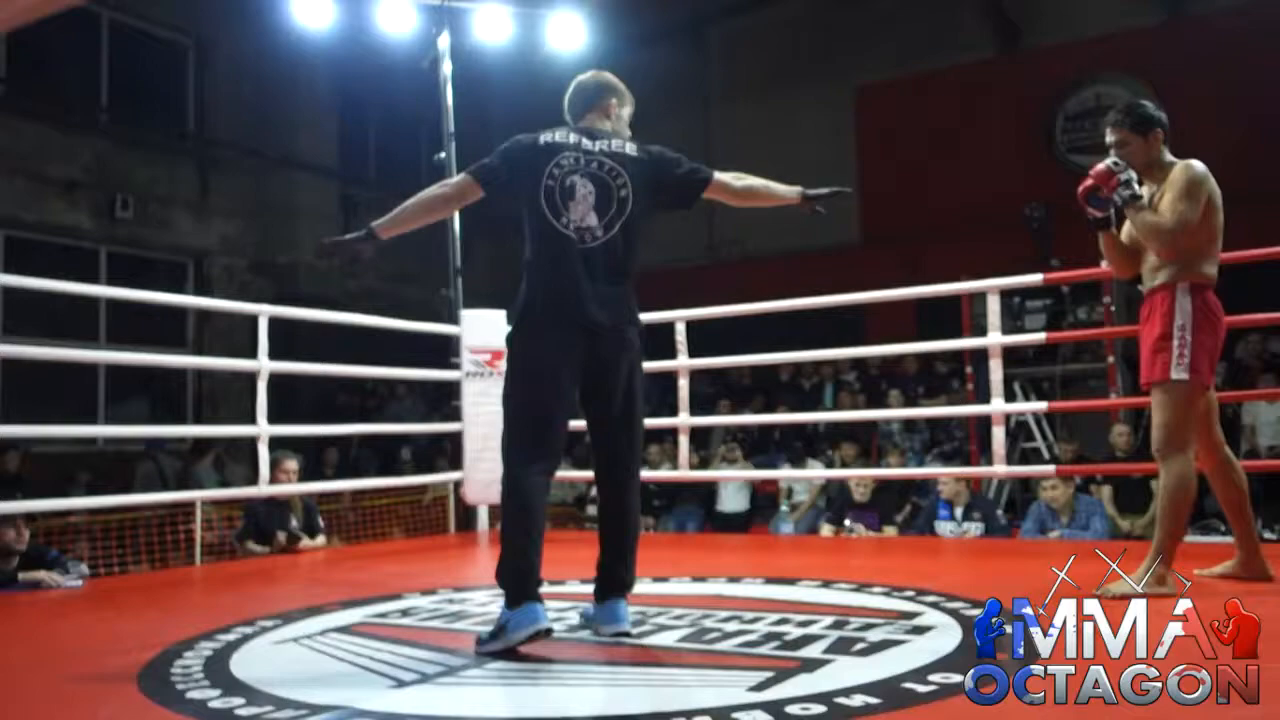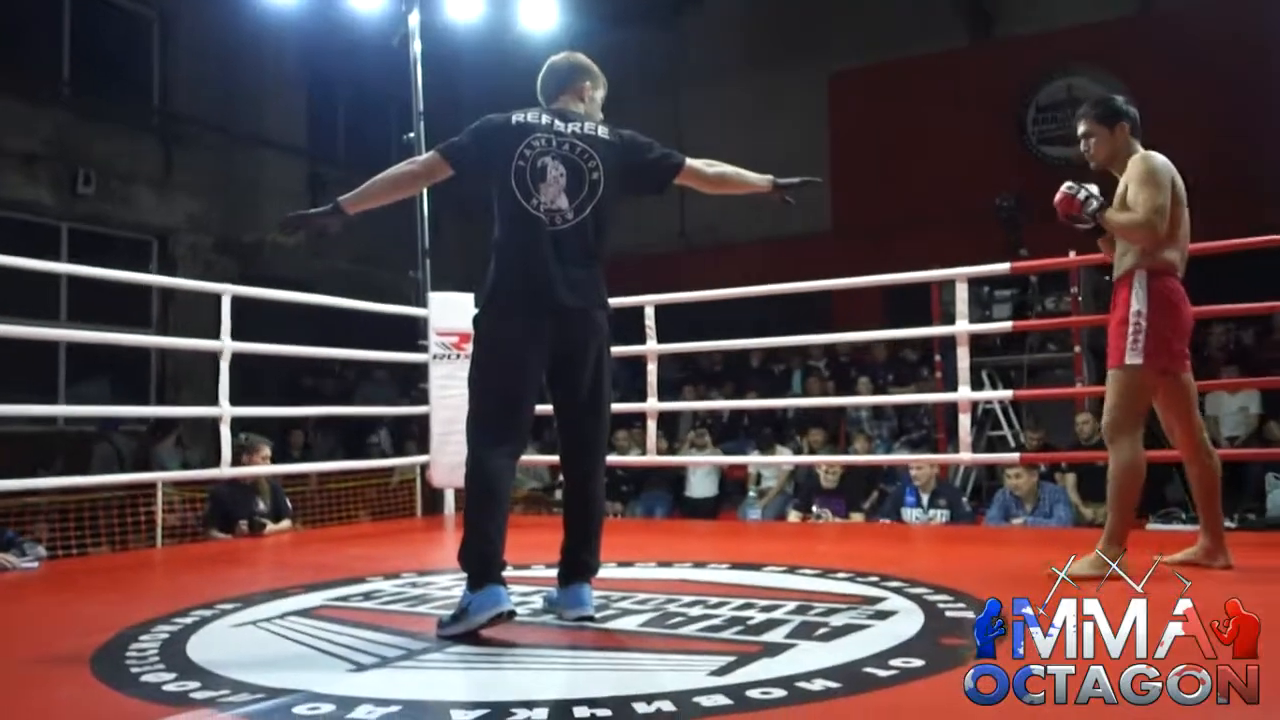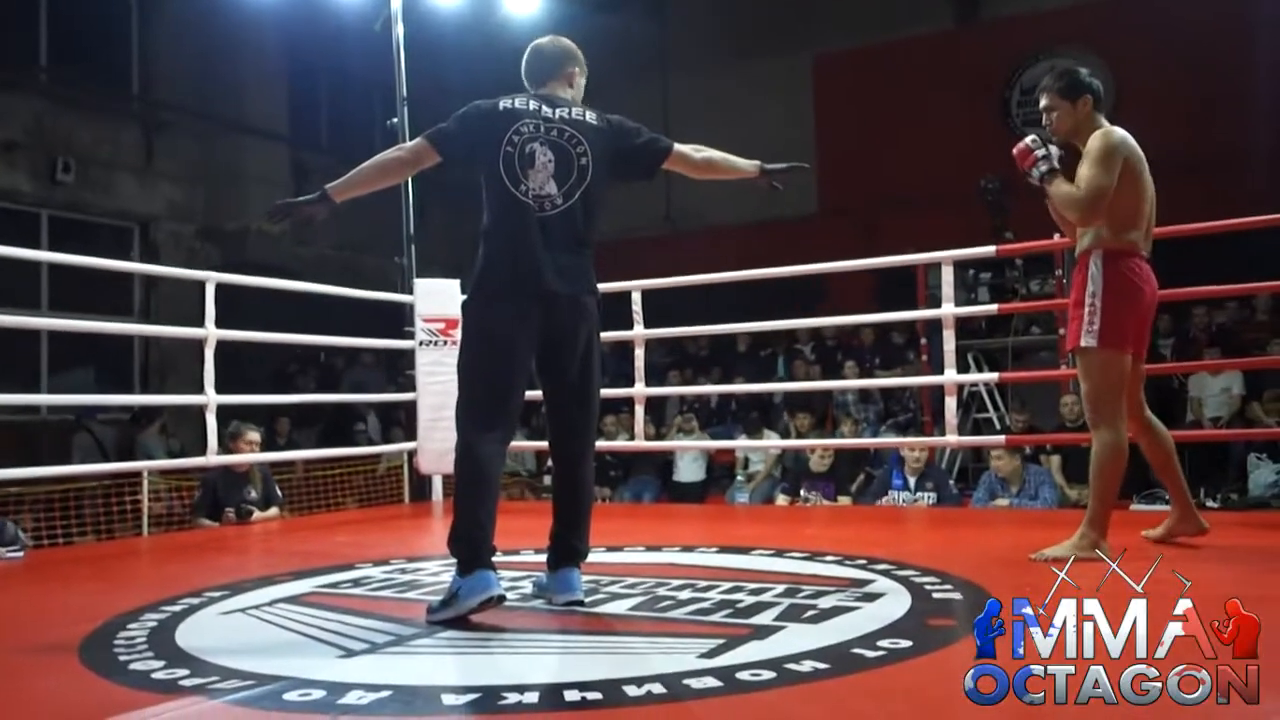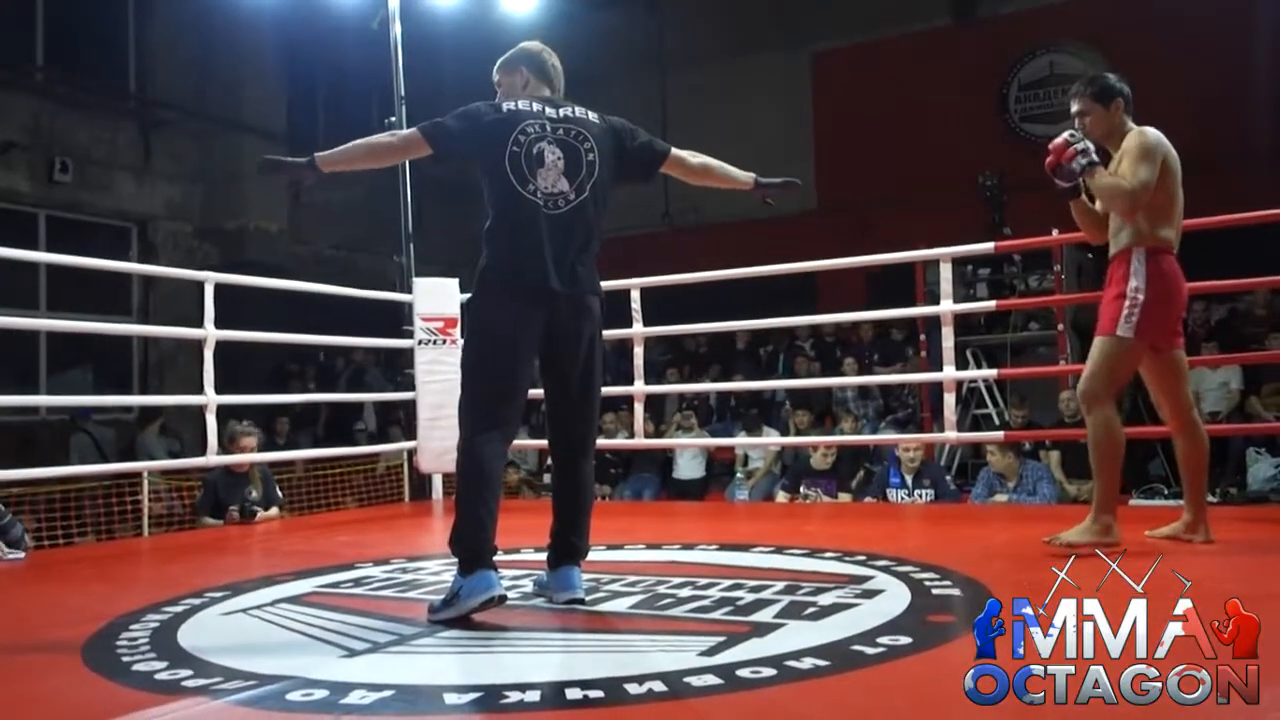
dt=0.5s
person 1, frame 1
left shoulder: (529, 150)
right shoulder: (644, 161)
left elbow: (449, 194)
right elbow: (736, 188)
left wrist: (372, 235)
right wrist: (802, 195)
left hip: (546, 327)
right hip: (613, 330)
left knee: (530, 461)
right knee: (619, 466)
left ankle: (523, 603)
right ankle: (612, 600)
person 1, frame 2
left shoulder: (501, 129)
right shoulder: (616, 144)
left elbow: (417, 171)
right elbow: (705, 173)
left wrist: (339, 209)
right wrist: (773, 185)
left hip: (514, 308)
right hip: (582, 313)
left knee: (494, 443)
right knee: (584, 451)
left ankle: (485, 586)
right ankle: (576, 585)
person 1, frame 3
left shoulder: (487, 117)
right shoulder: (605, 129)
left elbow: (406, 158)
right elbow: (693, 160)
left wrist: (325, 197)
right wrist: (760, 170)
left hip: (502, 295)
right hip: (572, 299)
left knee: (484, 428)
right knee: (573, 436)
left ankle: (475, 571)
right ankle: (566, 569)
person 1, frame 4
left shoulder: (489, 119)
right shoulder: (604, 130)
left elbow: (398, 145)
right elbow: (688, 164)
left wrist: (314, 164)
right wrist: (756, 183)
left hip: (508, 295)
right hip: (577, 298)
left knee: (486, 427)
right knee: (574, 435)
left ankle: (477, 570)
right ankle: (566, 567)
person 2, frame 1
left shoulder: (1189, 174)
right shoulder: (1146, 191)
left elbow: (1168, 240)
right elbow: (1124, 266)
left wrist: (1128, 198)
right wrist: (1103, 216)
left hip: (1183, 310)
right hip: (1161, 314)
left knee: (1170, 445)
right knee: (1209, 446)
left ankle: (1157, 569)
right ankle: (1249, 557)
person 2, frame 2
left shoulder: (1146, 164)
right shoulder: (1139, 175)
left elbow: (1150, 229)
left wrist: (1096, 210)
right wrist: (1094, 223)
left hip: (1147, 299)
right hip: (1158, 302)
left knee: (1121, 429)
right knee: (1189, 432)
left ankle: (1110, 552)
right ankle: (1212, 543)
person 2, frame 3
left shoulder: (1107, 140)
right shoulder: (1113, 149)
left elbow: (1083, 210)
right elbow: (1079, 227)
left wrist: (1045, 172)
right wrist: (1047, 180)
left hip: (1108, 277)
right hip: (1129, 276)
left knee: (1103, 415)
right knee: (1131, 410)
left ankle: (1092, 536)
right ankle: (1184, 512)
person 2, frame 4
left shoulder: (1144, 140)
right shoulder: (1126, 156)
left elbow: (1129, 200)
right elbow: (1100, 231)
left wrist: (1087, 166)
right wrist: (1072, 187)
left hip: (1143, 277)
right hip: (1148, 281)
left knee: (1094, 393)
right knee: (1178, 409)
left ankle: (1102, 519)
right ankle: (1195, 520)
